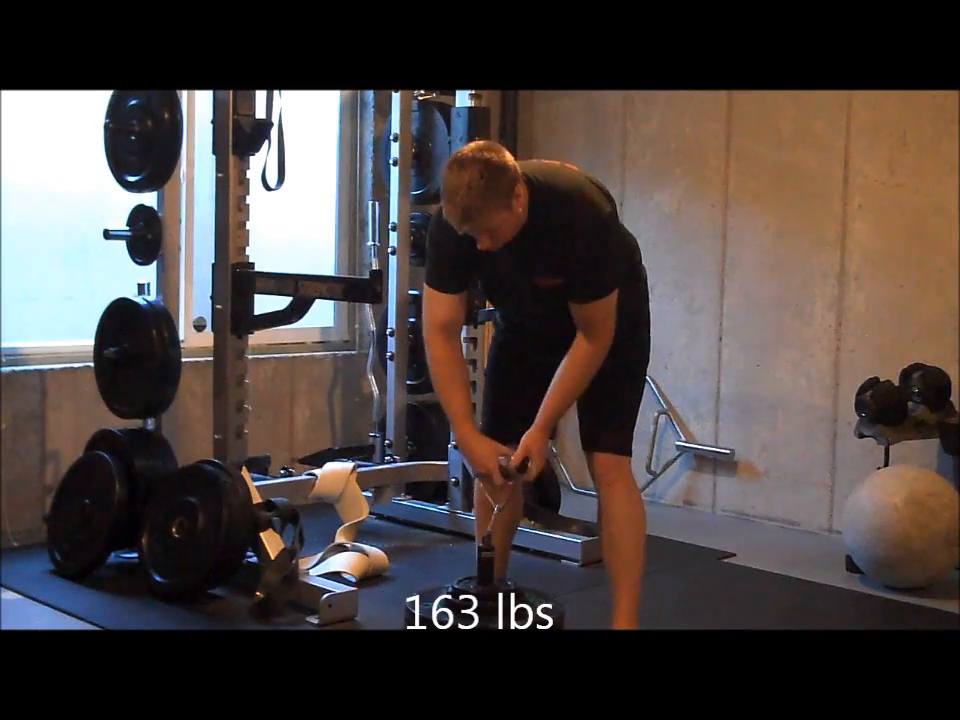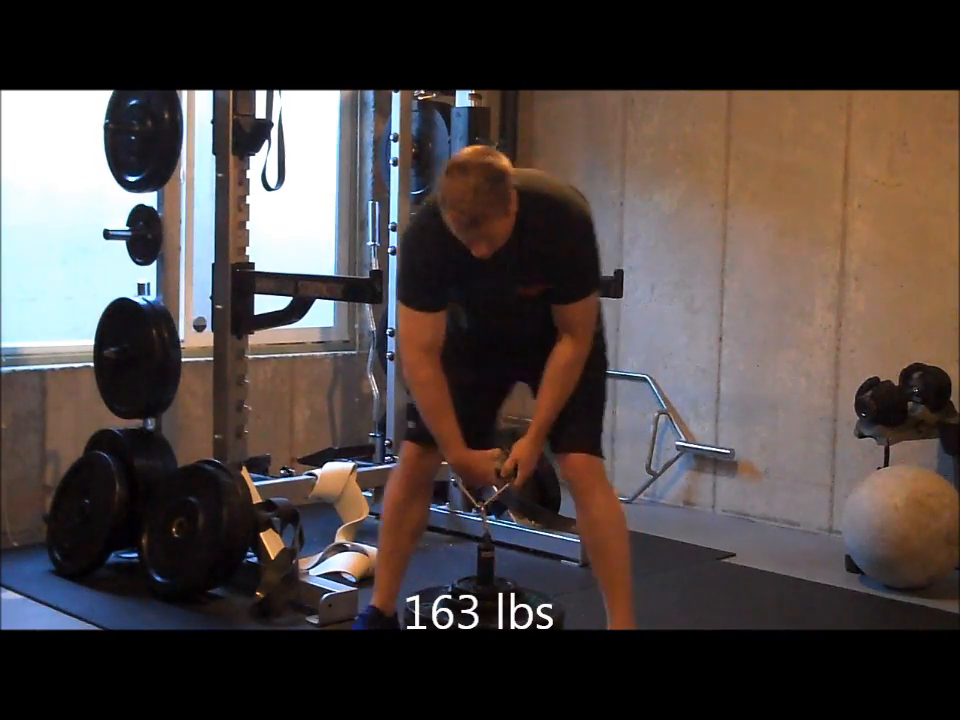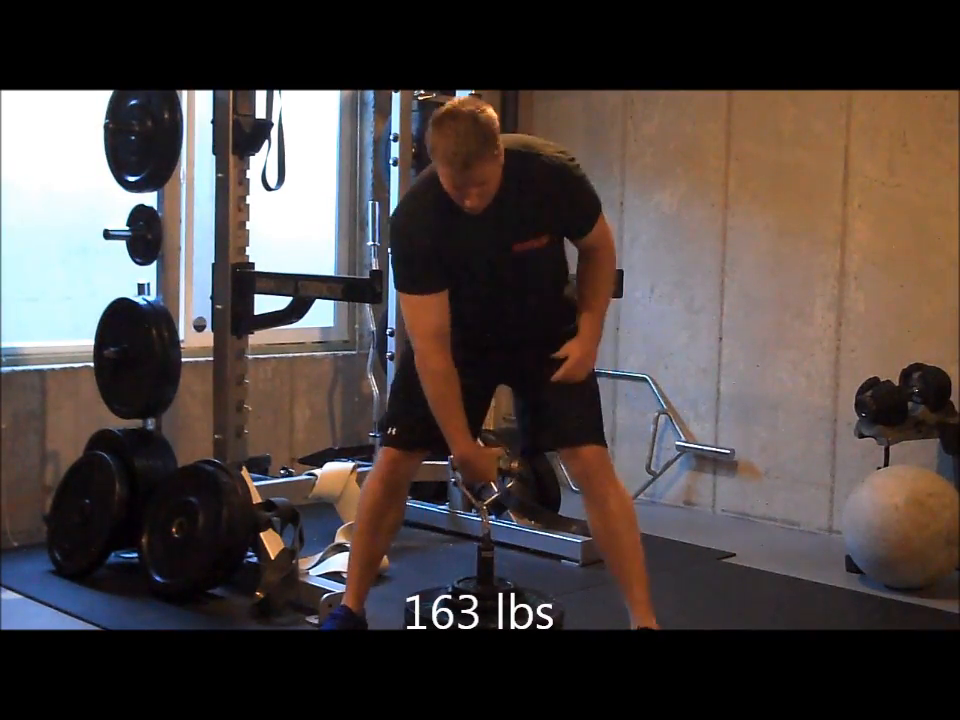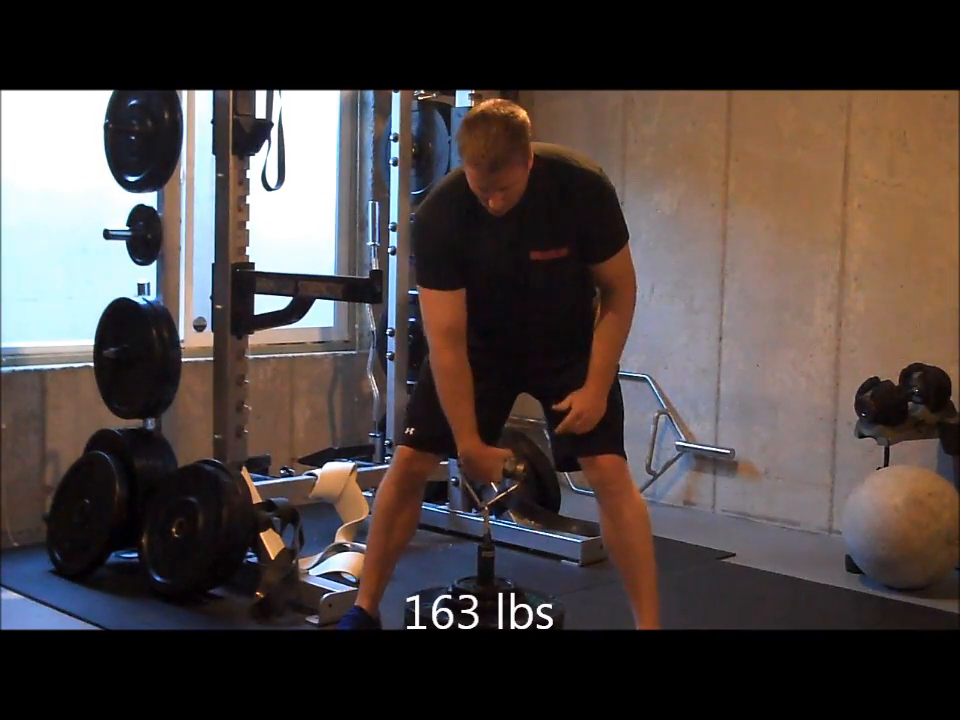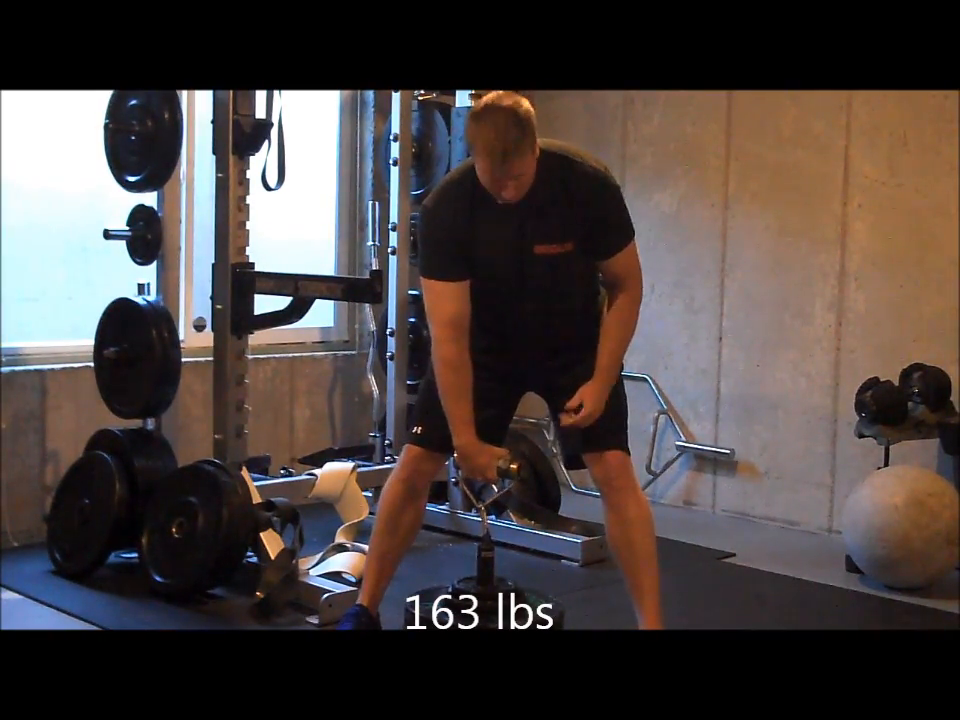
dt=1s
person 1, frame 1
left shoulder: (582, 213)
right shoulder: (451, 224)
left elbow: (594, 335)
right elbow: (441, 332)
left wrist: (541, 427)
right wrist: (467, 435)
left hip: (604, 320)
right hip: (523, 323)
left knee: (608, 465)
right knee: (495, 462)
left ankle: (626, 622)
person 1, frame 2
left shoulder: (562, 218)
right shoulder: (426, 233)
left elbow: (575, 336)
right elbow: (420, 353)
left wrist: (534, 436)
right wrist: (457, 452)
left hip: (559, 334)
right hip: (473, 335)
left knee: (582, 468)
right knee: (415, 457)
left ankle: (623, 624)
right ankle: (380, 612)
person 1, frame 3
left shoulder: (551, 173)
right shoulder: (415, 217)
left elbow: (598, 247)
right elbow: (431, 344)
left wrist: (588, 333)
right wrist: (462, 446)
left hip: (546, 333)
right hip: (458, 334)
left knee: (590, 463)
right knee: (393, 461)
left ankle: (644, 620)
right ankle: (349, 610)
person 1, frame 4
left shoulder: (583, 188)
right shoulder: (438, 216)
left elbow: (619, 290)
right elbow: (446, 340)
left wrist: (597, 386)
right wrist: (469, 444)
left hip: (568, 344)
right hip: (480, 343)
left knee: (608, 472)
right knee: (408, 463)
left ankle: (649, 624)
right ankle: (363, 610)
person 1, frame 5
left shoulder: (588, 185)
right shoulder: (445, 209)
left elbow: (626, 287)
right elbow: (449, 333)
left wrist: (602, 381)
right wrist: (464, 439)
left hip: (573, 345)
right hip: (484, 344)
left knee: (614, 470)
right knee: (414, 464)
left ankle: (652, 623)
right ankle: (364, 609)
